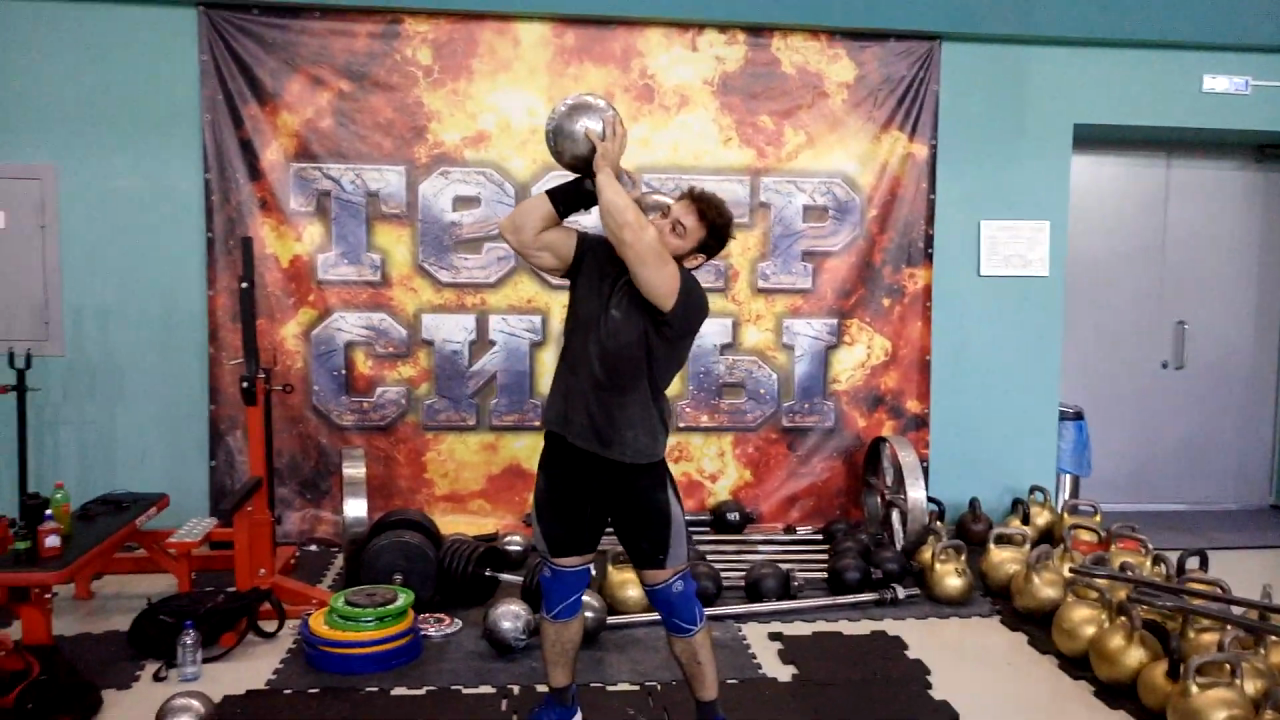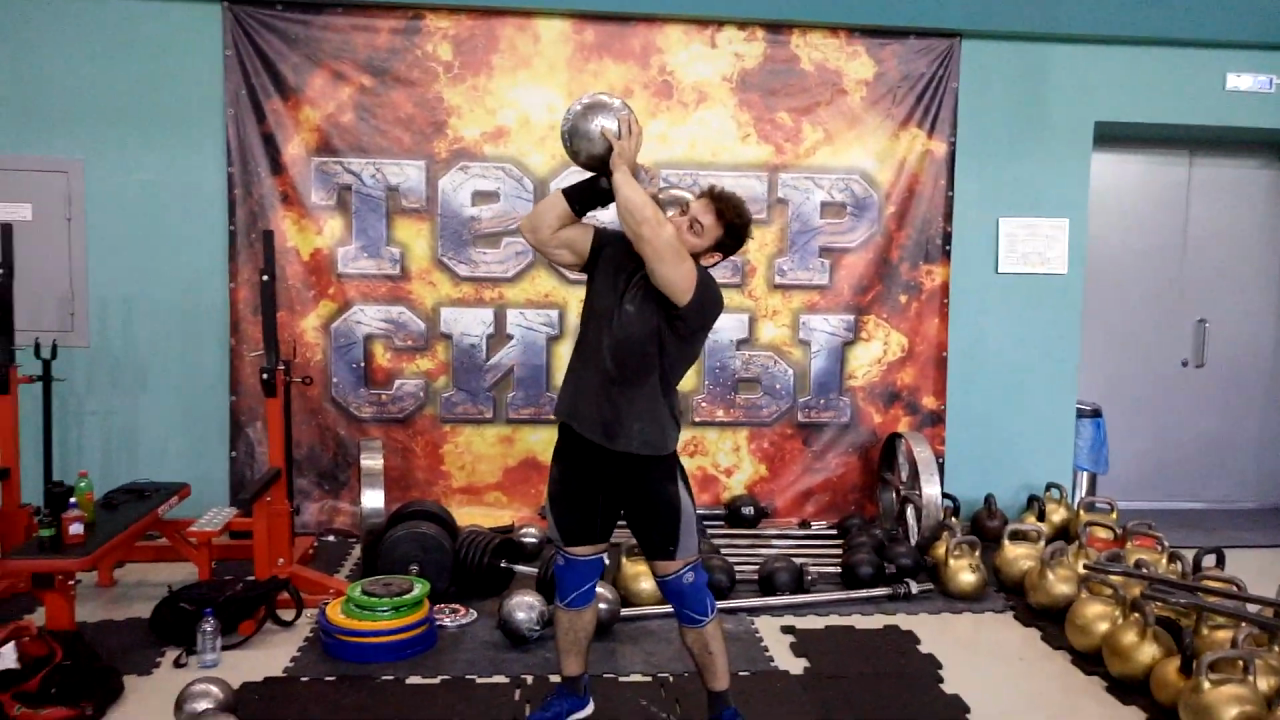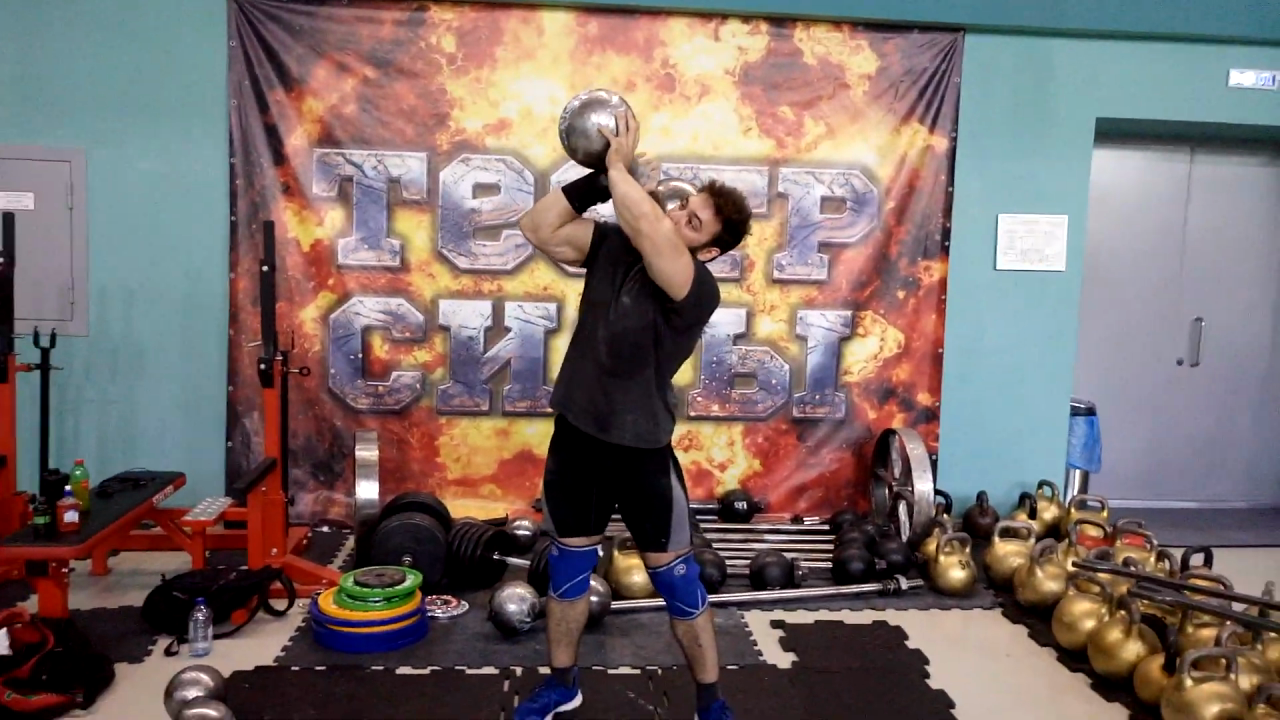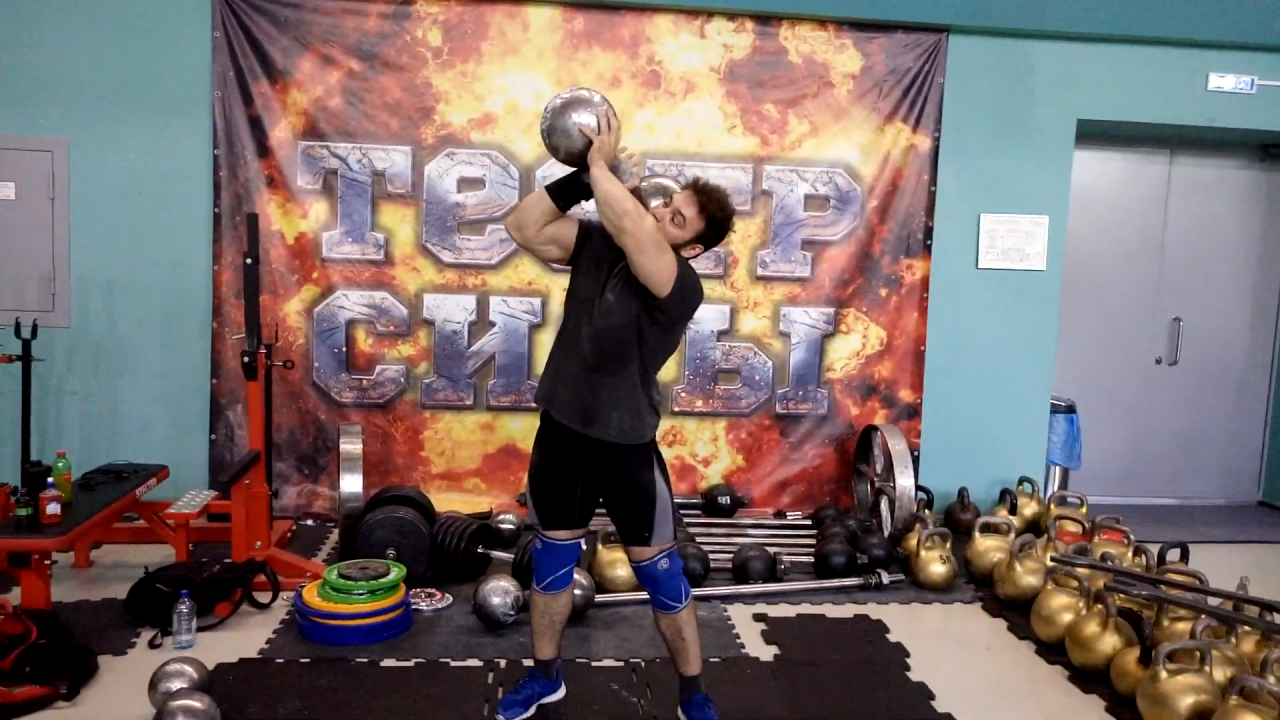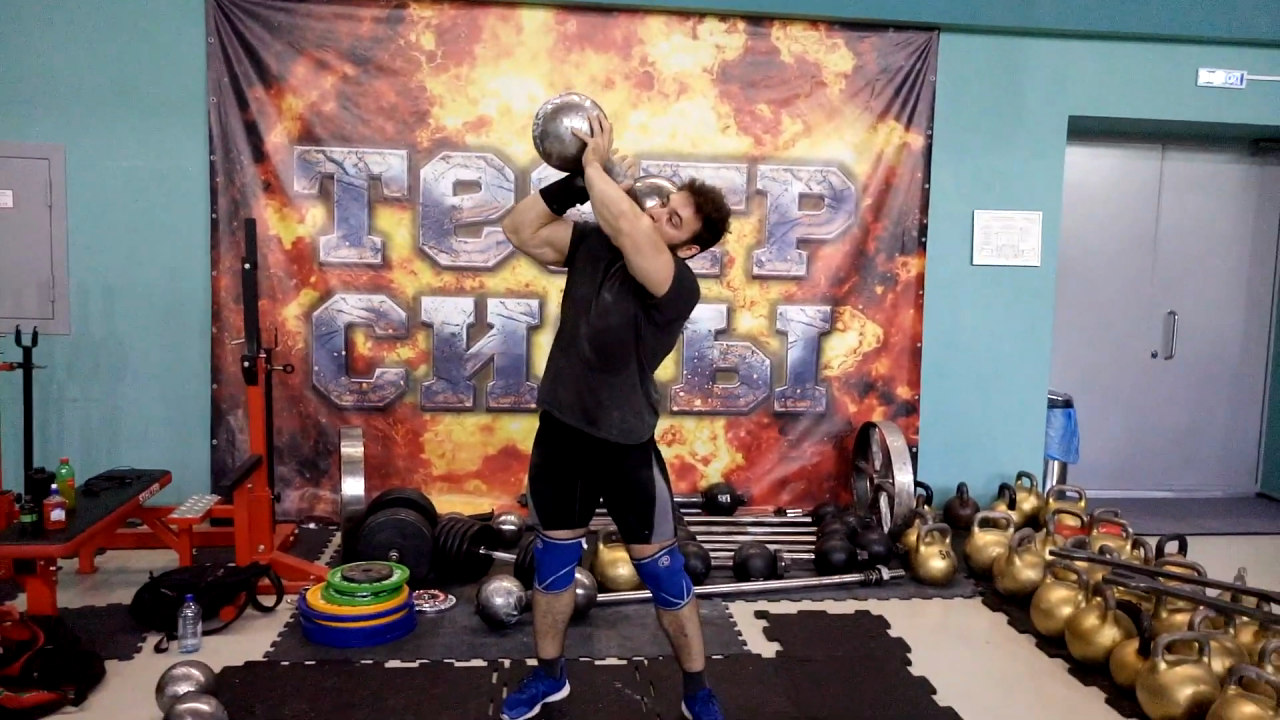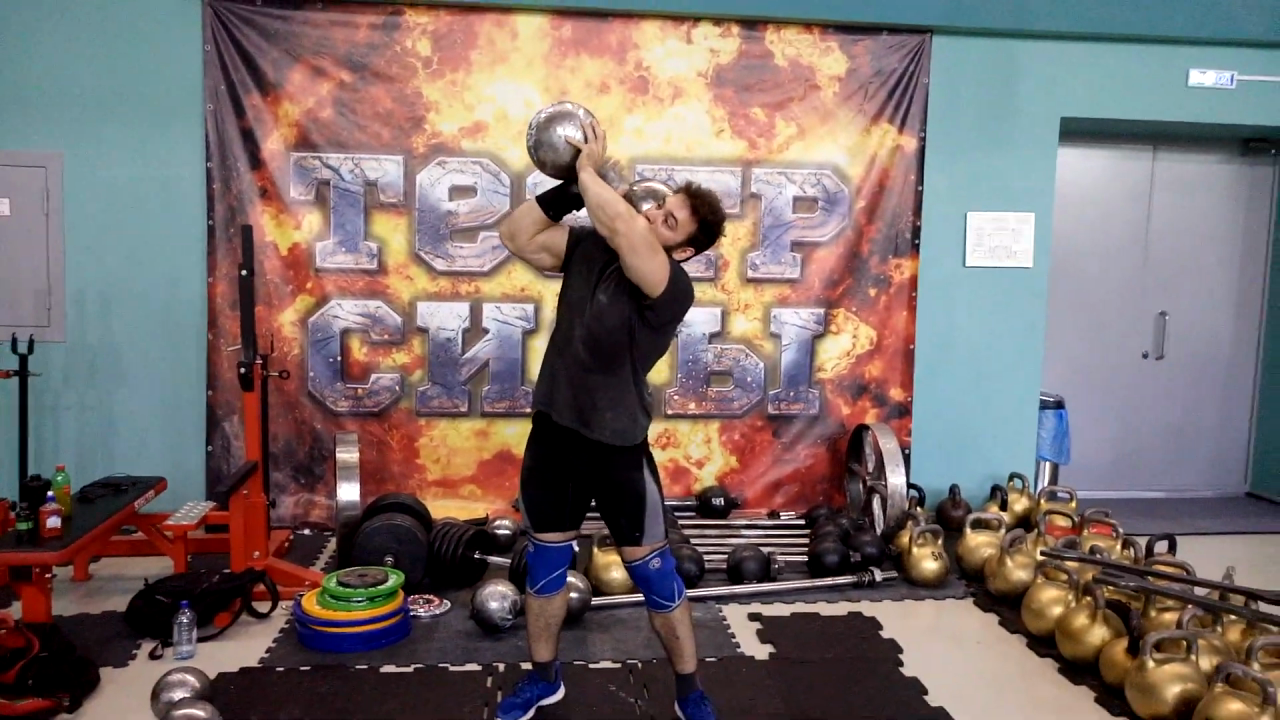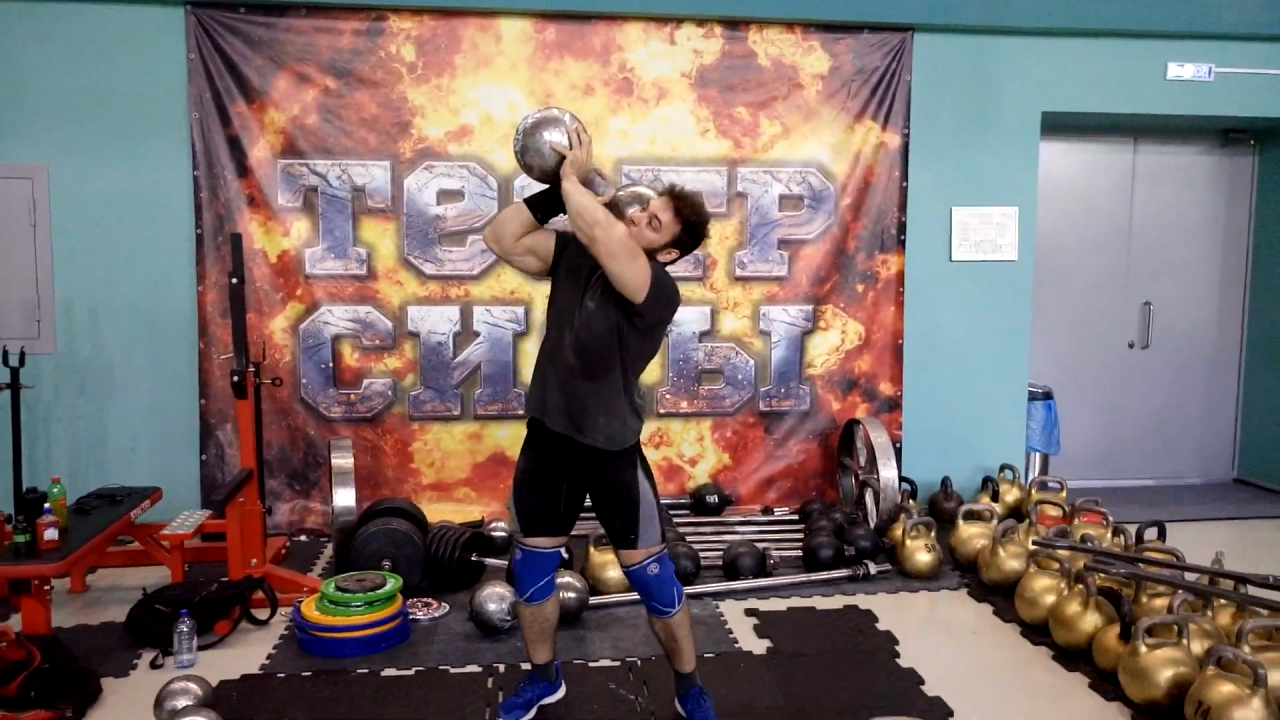
dt=0.1s
person 1, frame 1
left shoulder: (685, 299)
right shoulder: (594, 257)
left elbow: (633, 239)
right elbow: (518, 232)
left wrist: (608, 169)
right wrist: (583, 183)
left hip: (634, 464)
right hip: (567, 452)
left knee: (671, 593)
right knee: (562, 583)
person 1, frame 2
left shoulder: (701, 295)
right shoulder: (613, 253)
left elbow: (651, 235)
right elbow: (538, 229)
left wrist: (624, 166)
right wrist: (600, 182)
left hip: (645, 456)
right hip: (580, 443)
left knee: (682, 585)
right knee: (574, 574)
person 1, frame 3
left shoulder: (697, 290)
right shoulder: (612, 247)
left elbow: (647, 229)
right elbow: (538, 227)
left wrist: (619, 163)
right wrist: (600, 178)
left hip: (640, 448)
right hip: (576, 436)
left knee: (674, 576)
right knee: (569, 565)
person 1, frame 4
left shoulder: (681, 286)
right shoulder: (596, 245)
left elbow: (629, 227)
right elbow: (523, 226)
left wrist: (600, 161)
right wrist: (582, 176)
left hip: (625, 444)
right hip: (561, 431)
left knee: (658, 571)
right knee: (552, 559)
person 1, frame 5
left shoulder: (677, 286)
right shoulder: (591, 244)
left elbow: (626, 226)
right elbow: (518, 229)
left wrist: (595, 164)
right wrist: (575, 180)
left hip: (624, 441)
right hip: (560, 430)
left knee: (659, 566)
right knee: (554, 559)
person 1, frame 6
left shoulder: (672, 286)
right shoulder: (587, 248)
left elbow: (622, 227)
right elbow: (515, 235)
left wrist: (589, 170)
right wrist: (571, 187)
left hip: (616, 443)
right hip: (554, 432)
left knee: (651, 569)
right knee: (546, 562)
person 1, frame 7
left shoulder: (656, 291)
right shoulder: (575, 254)
left elbow: (599, 232)
right elbow: (501, 238)
left wrist: (574, 175)
right wrist: (556, 190)
left hip: (611, 448)
right hip: (548, 436)
left knee: (652, 576)
right knee: (533, 568)
